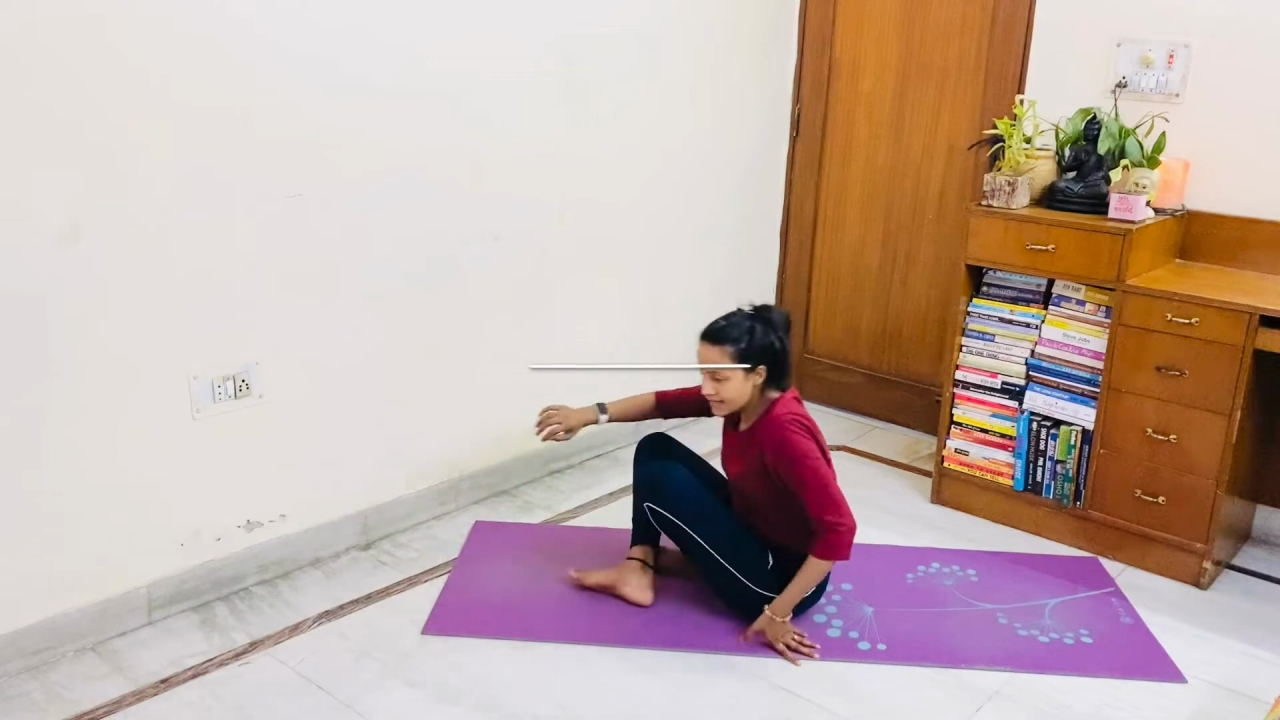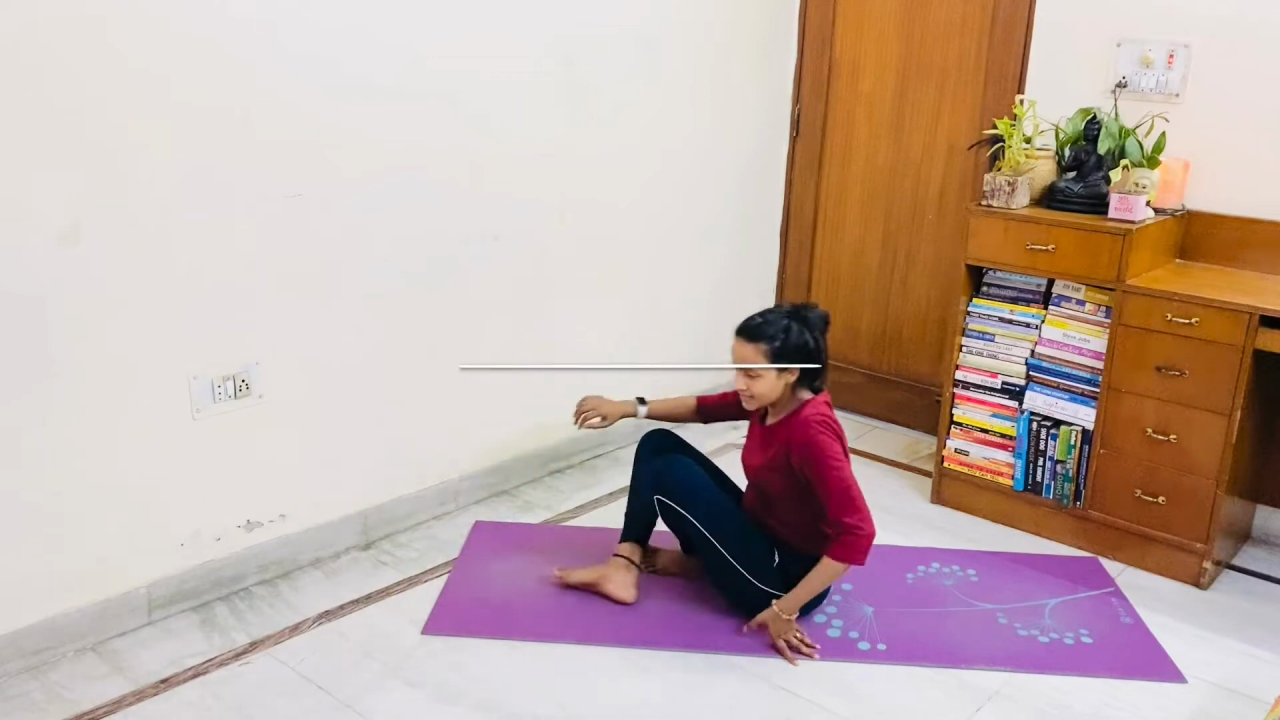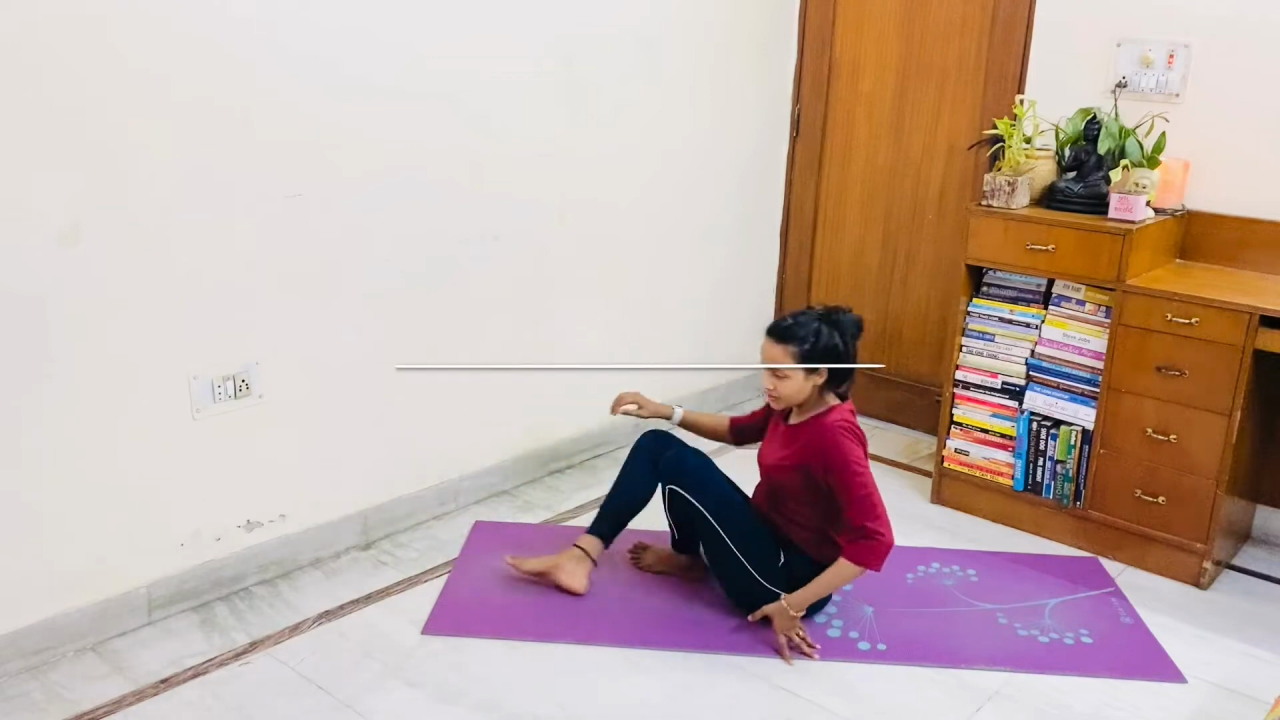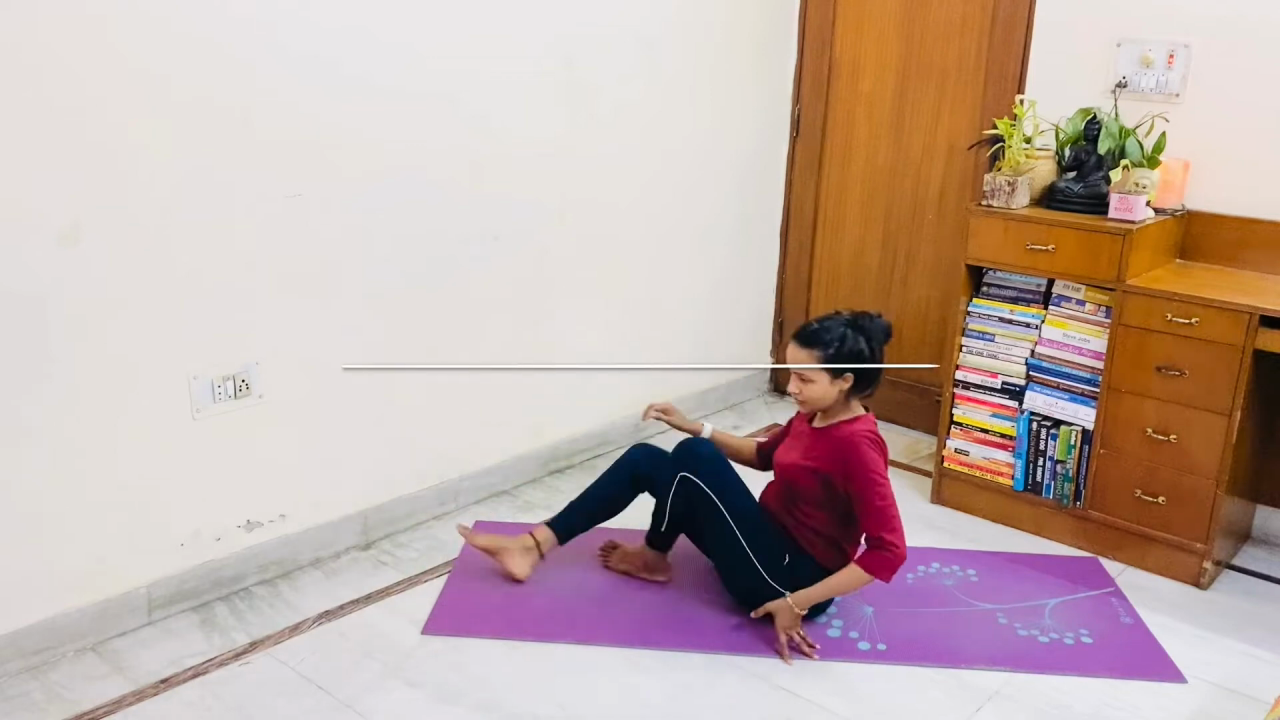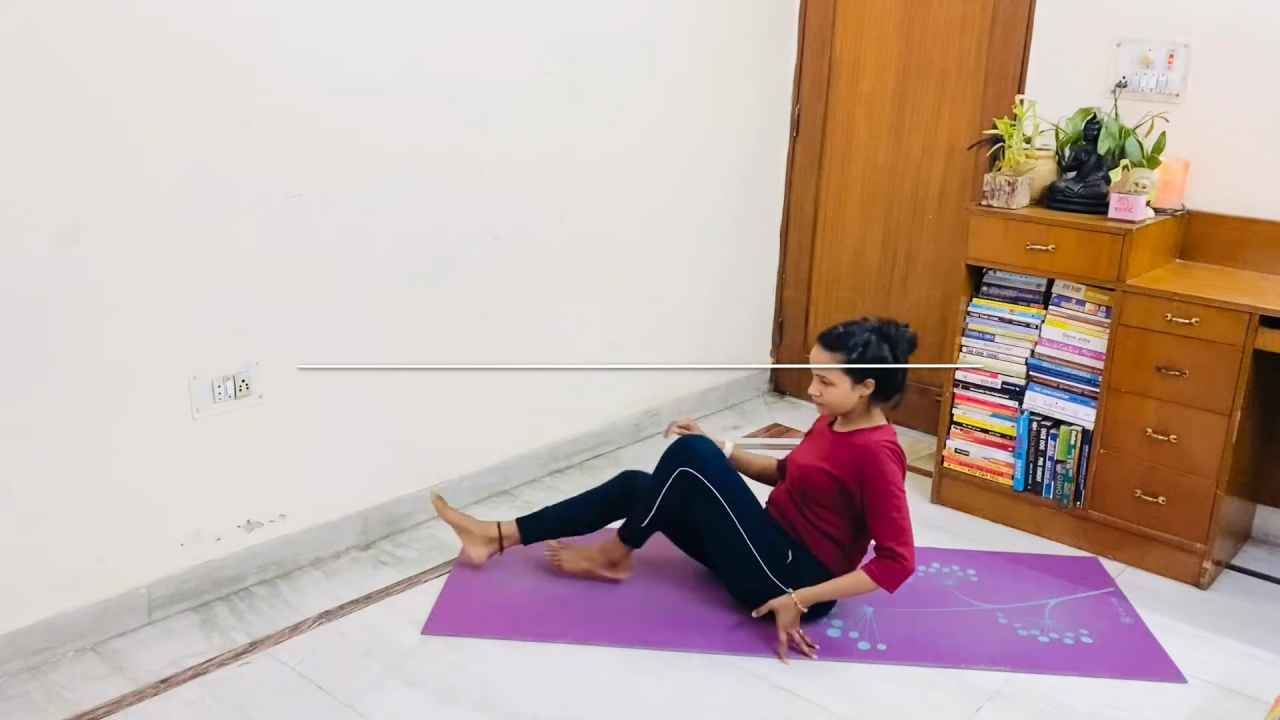
dt=0.1s
person 1, frame 1
left shoulder: (783, 429)
right shoulder: (741, 398)
left elbow: (839, 530)
right elbow: (663, 402)
left wrist: (778, 612)
right wrist: (592, 414)
left hip: (775, 575)
right hip: (753, 532)
left knee: (659, 481)
right knee: (653, 448)
right ankle: (639, 565)
person 1, frame 2
left shoulder: (813, 430)
right shoulder: (777, 399)
left elbow: (857, 533)
right elbow: (704, 407)
left wrist: (787, 607)
right wrist: (630, 406)
left hip: (780, 576)
right hip: (761, 532)
left knee: (668, 476)
right knee: (657, 444)
left ankle: (693, 561)
right ankle: (625, 564)
person 1, frame 3
left shoulder: (834, 436)
right shoulder: (794, 404)
left elbow: (874, 541)
right elbow: (736, 431)
left wrist: (793, 607)
right wrist: (669, 413)
left hip: (788, 576)
right hip: (765, 533)
left knee: (678, 464)
right knee: (653, 444)
left ankle: (684, 557)
right ankle: (581, 556)
person 1, frame 4
left shoulder: (858, 445)
right shoulder: (818, 413)
left elbow: (888, 552)
right elbow: (765, 454)
left wrist: (797, 603)
right wrist: (696, 428)
left hip: (789, 576)
right hip: (770, 540)
left knee: (693, 458)
right knee: (643, 459)
left ankle: (651, 555)
right ankle: (536, 542)
person 1, frame 5
left shoulder: (877, 453)
right shoulder: (836, 420)
left elbow: (897, 563)
left wrist: (801, 600)
right wrist: (721, 450)
left hip: (794, 578)
right hip: (771, 542)
left knee: (689, 455)
right knee: (634, 484)
left ankle: (615, 553)
right ankle: (499, 536)
